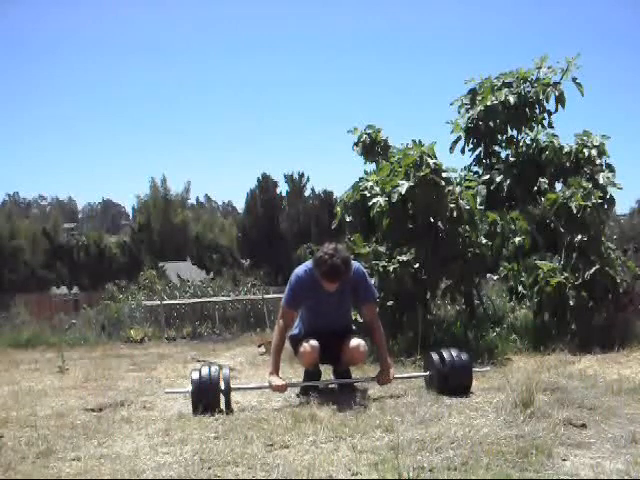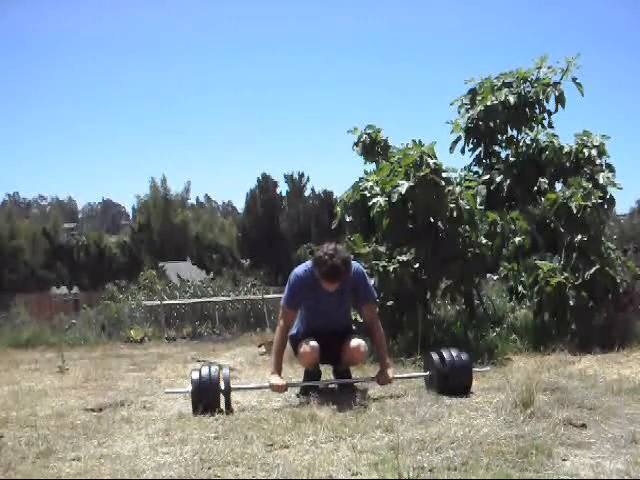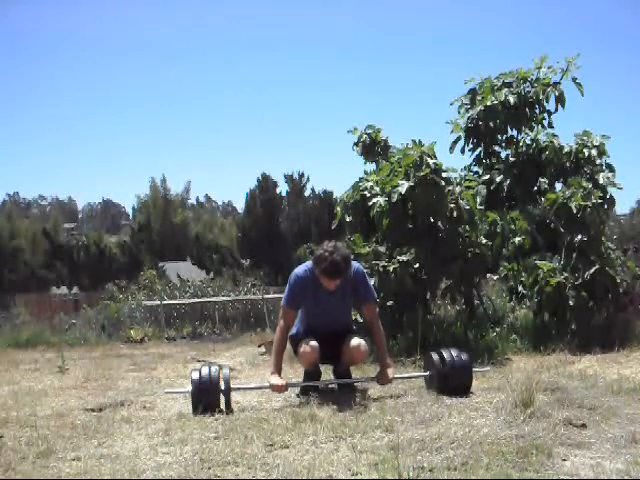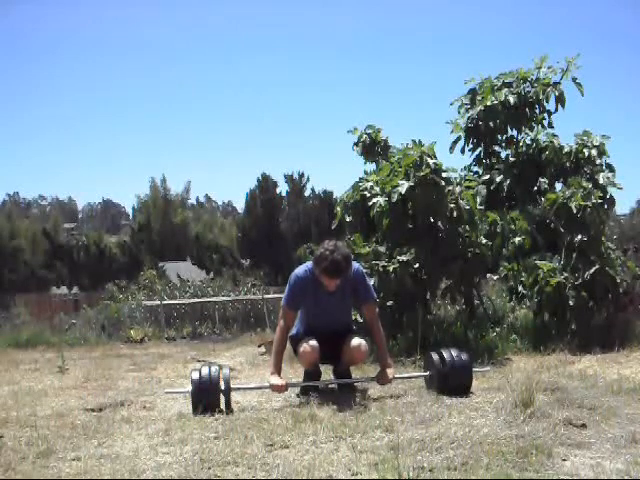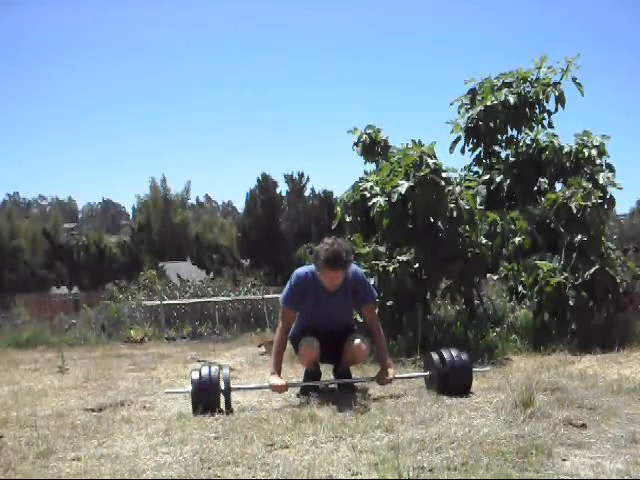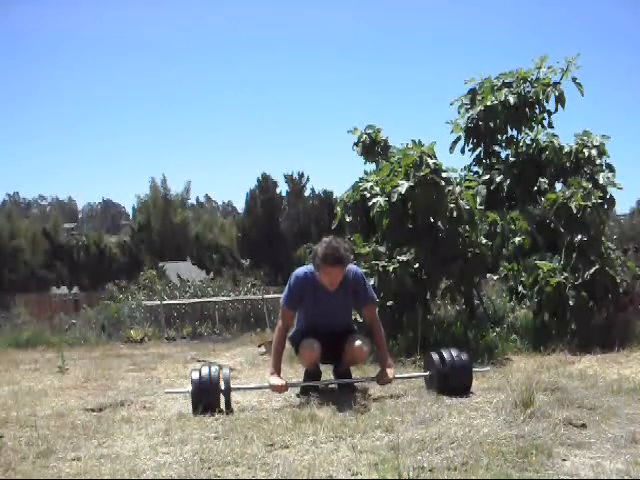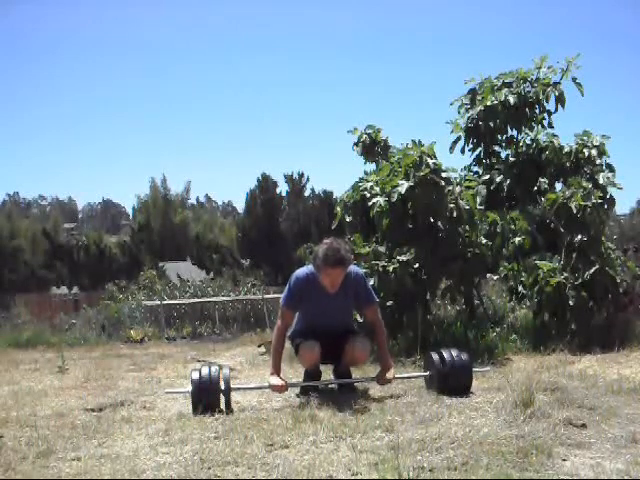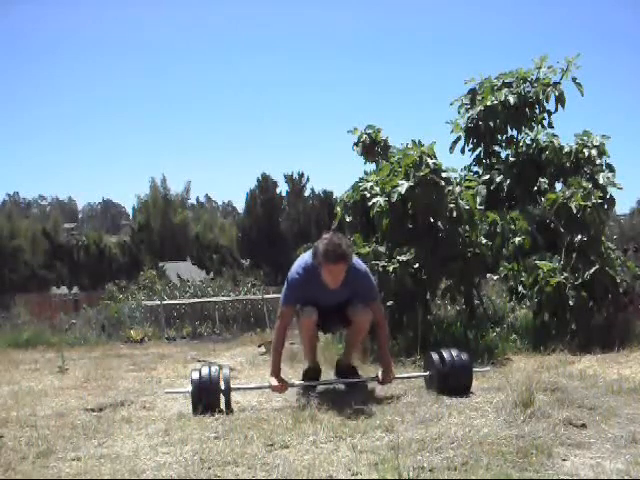
dt=0.4s
person 1, frame 1
left shoulder: (356, 272)
right shoulder: (302, 275)
left elbow: (372, 319)
right elbow: (283, 322)
left wrist: (386, 365)
right wrist: (274, 373)
left hip: (341, 334)
right hip: (308, 335)
left knee: (359, 350)
right knee: (309, 351)
left ankle: (341, 370)
right ankle: (312, 373)
person 1, frame 2
left shoulder: (356, 272)
right shoulder: (301, 275)
left elbow: (372, 320)
right elbow: (284, 323)
left wrist: (385, 365)
right wrist: (275, 373)
left hip: (341, 334)
right hip: (308, 335)
left knee: (359, 350)
right knee: (308, 352)
left ankle: (341, 371)
right ankle: (312, 373)
person 1, frame 3
left shoulder: (356, 272)
right shoulder: (301, 275)
left elbow: (372, 319)
right elbow: (284, 323)
left wrist: (385, 365)
right wrist: (275, 373)
left hip: (341, 335)
right hip: (308, 335)
left knee: (360, 349)
right knee: (308, 352)
left ankle: (341, 371)
right ankle: (312, 373)
person 1, frame 4
left shoulder: (356, 273)
right shoulder: (301, 276)
left elbow: (373, 320)
right elbow: (284, 324)
left wrist: (386, 364)
right wrist: (275, 373)
left hip: (342, 335)
right hip: (308, 335)
left knee: (360, 349)
right knee: (308, 351)
left ankle: (341, 371)
right ankle: (311, 373)
person 1, frame 5
left shoulder: (356, 275)
right shoulder: (301, 277)
left elbow: (372, 320)
right elbow: (284, 324)
left wrist: (386, 365)
right wrist: (275, 373)
left hip: (342, 335)
right hip: (309, 335)
left knee: (361, 349)
right knee: (309, 349)
left ankle: (342, 370)
right ankle: (312, 372)
person 1, frame 6
left shoulder: (355, 275)
right shoulder: (301, 277)
left elbow: (373, 320)
right elbow: (283, 324)
left wrist: (386, 365)
right wrist: (275, 373)
left hip: (342, 335)
right hip: (309, 335)
left knee: (362, 349)
right knee: (310, 351)
left ankle: (342, 370)
right ankle: (312, 373)
person 1, frame 7
left shoulder: (356, 277)
right shoulder: (301, 278)
left elbow: (375, 320)
right elbow: (282, 324)
left wrist: (386, 366)
right wrist: (274, 373)
left hip: (342, 335)
right hip: (309, 335)
left knee: (362, 350)
right knee: (309, 353)
left ankle: (342, 370)
right ankle: (312, 373)
person 1, frame 8
left shoulder: (359, 270)
right shoulder: (301, 271)
left elbow: (379, 316)
right elbow: (282, 321)
left wrist: (386, 365)
right wrist: (275, 373)
left hip: (342, 304)
right hip: (311, 303)
left knee: (364, 315)
right knee: (308, 316)
left ankle: (344, 364)
right ankle: (312, 368)
